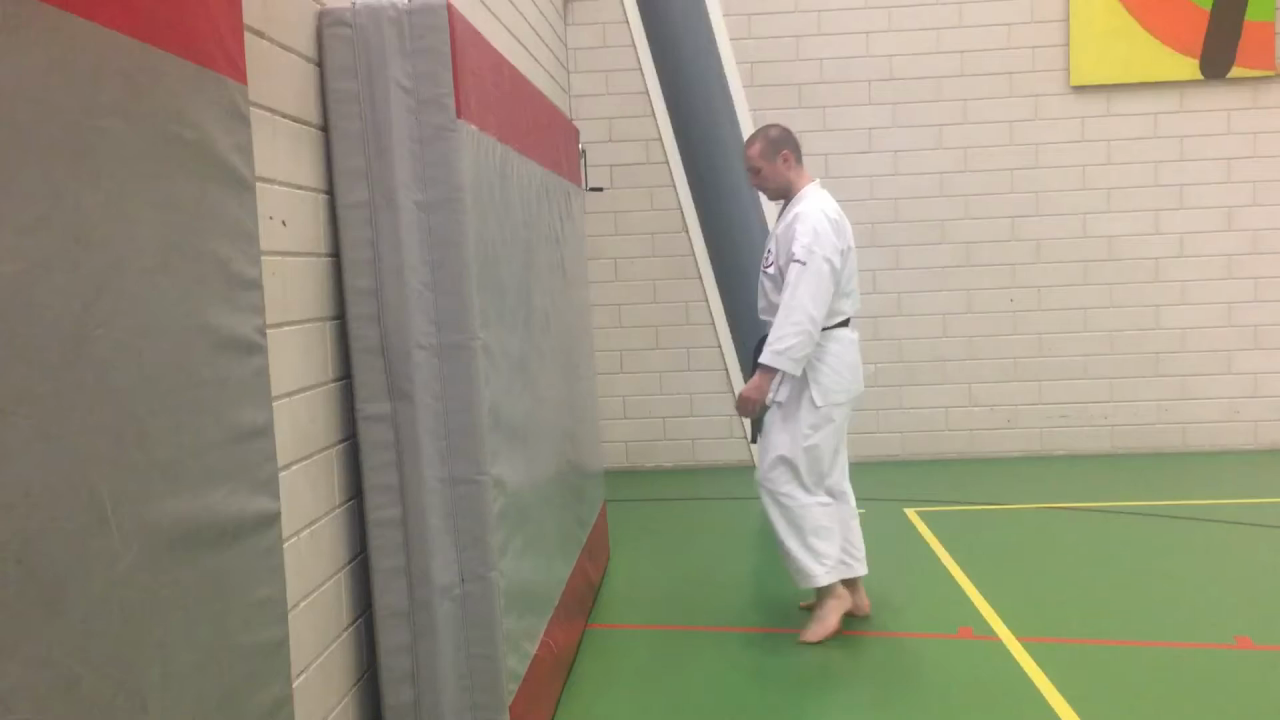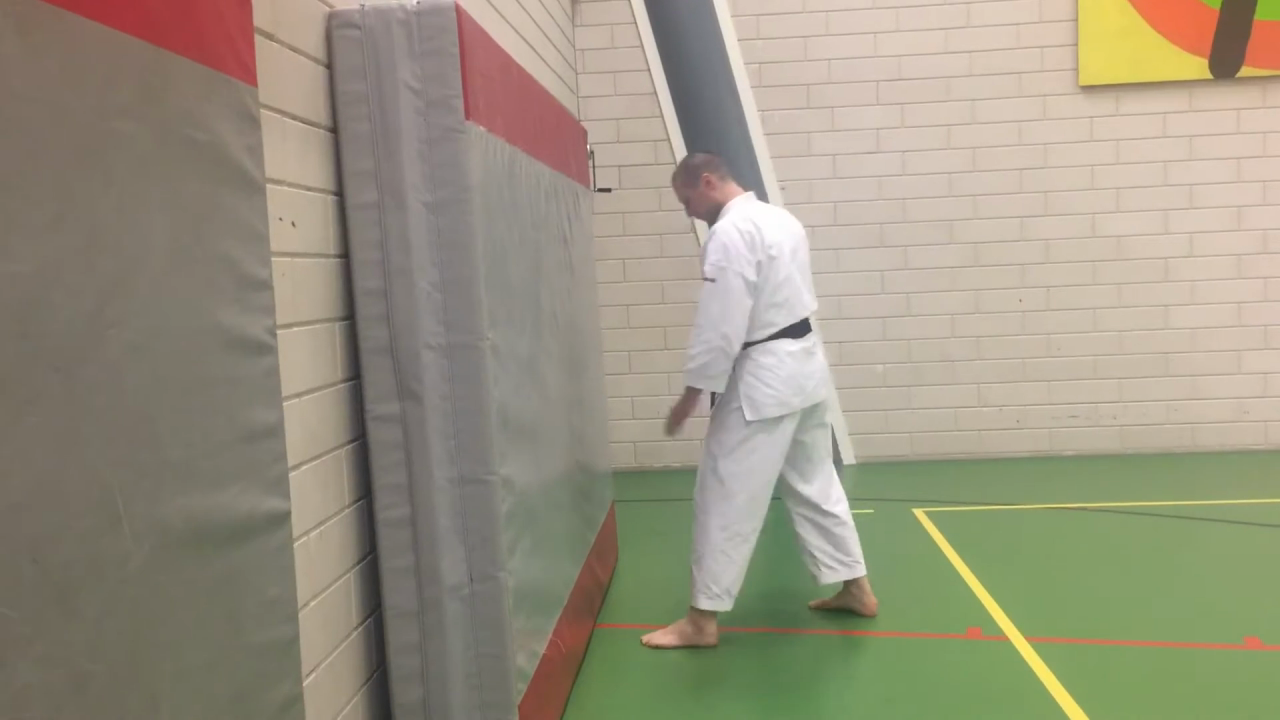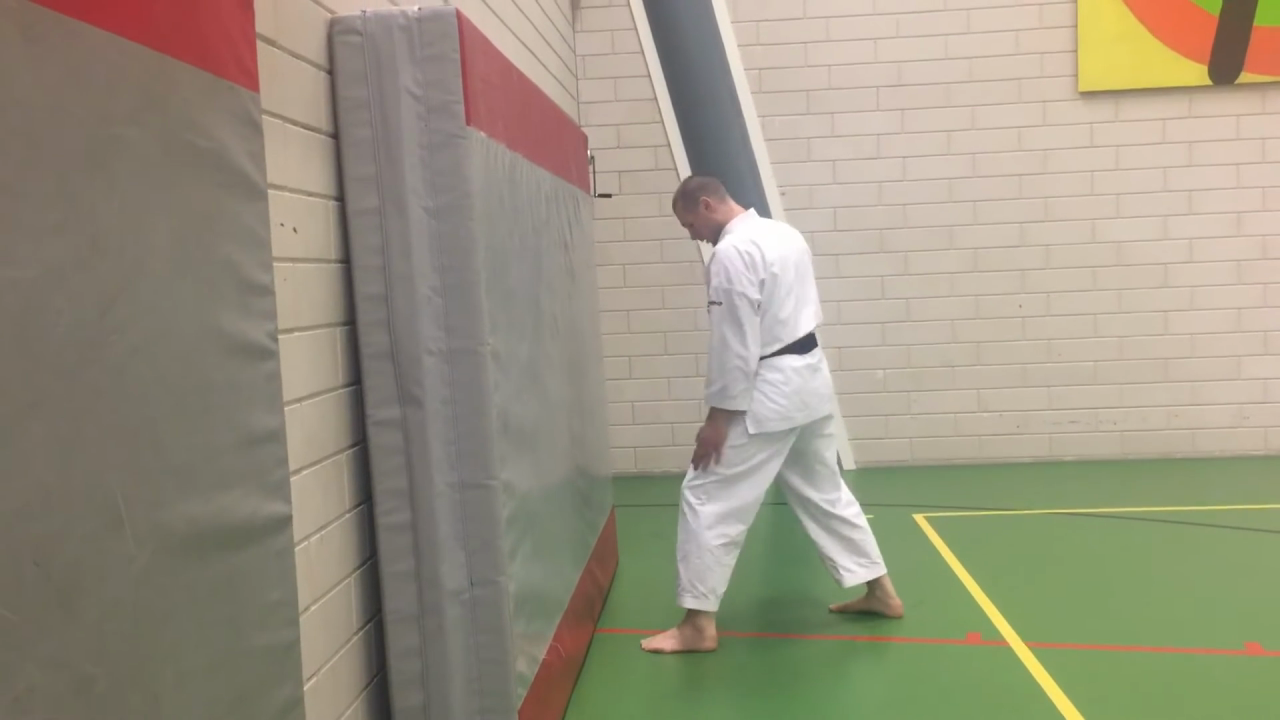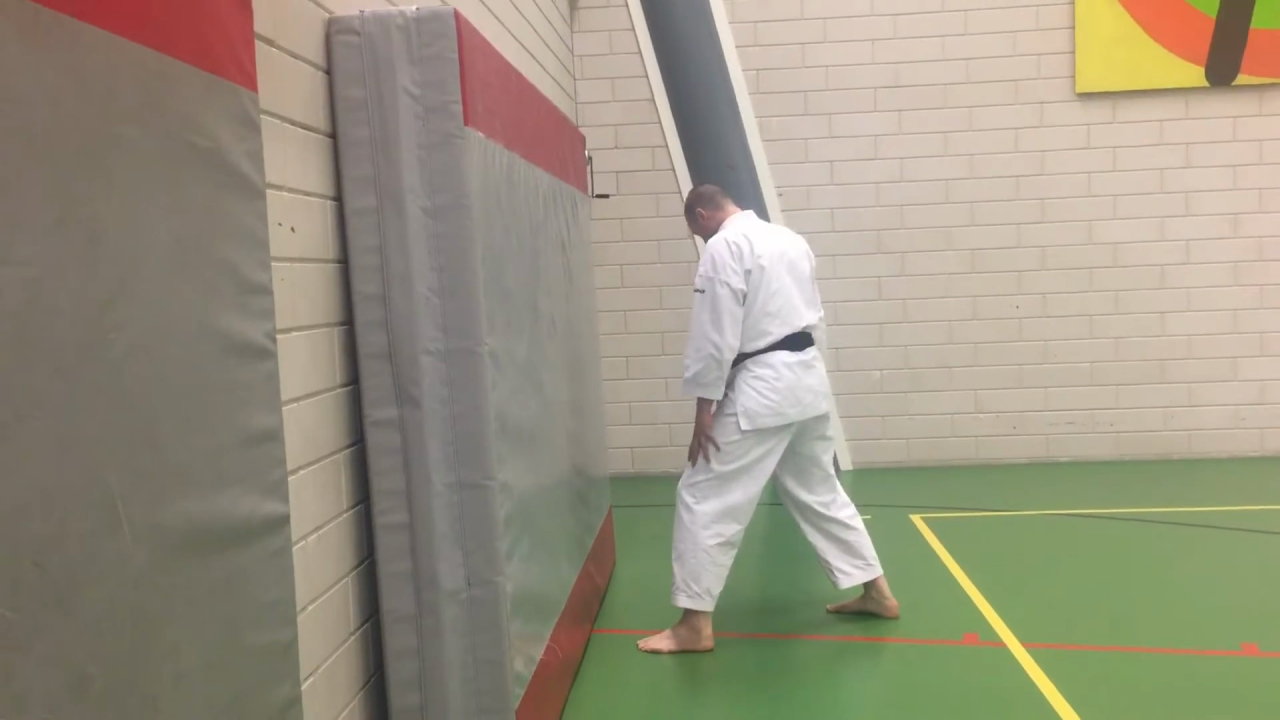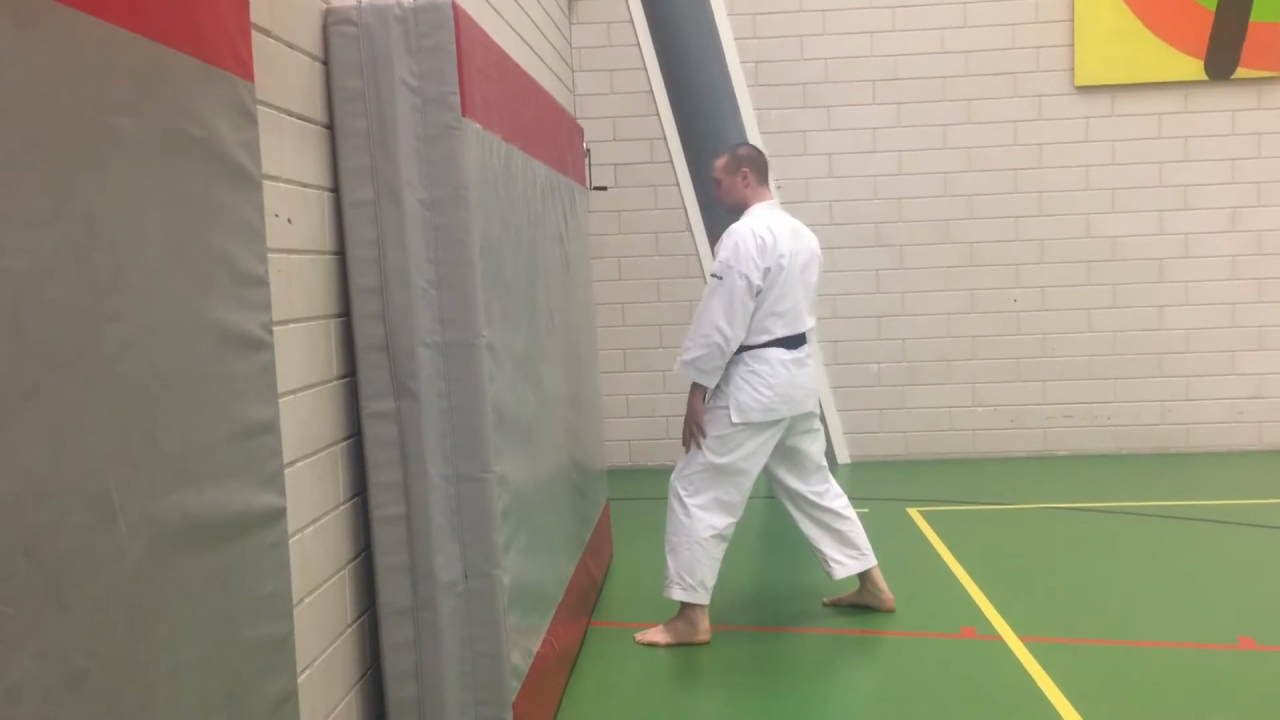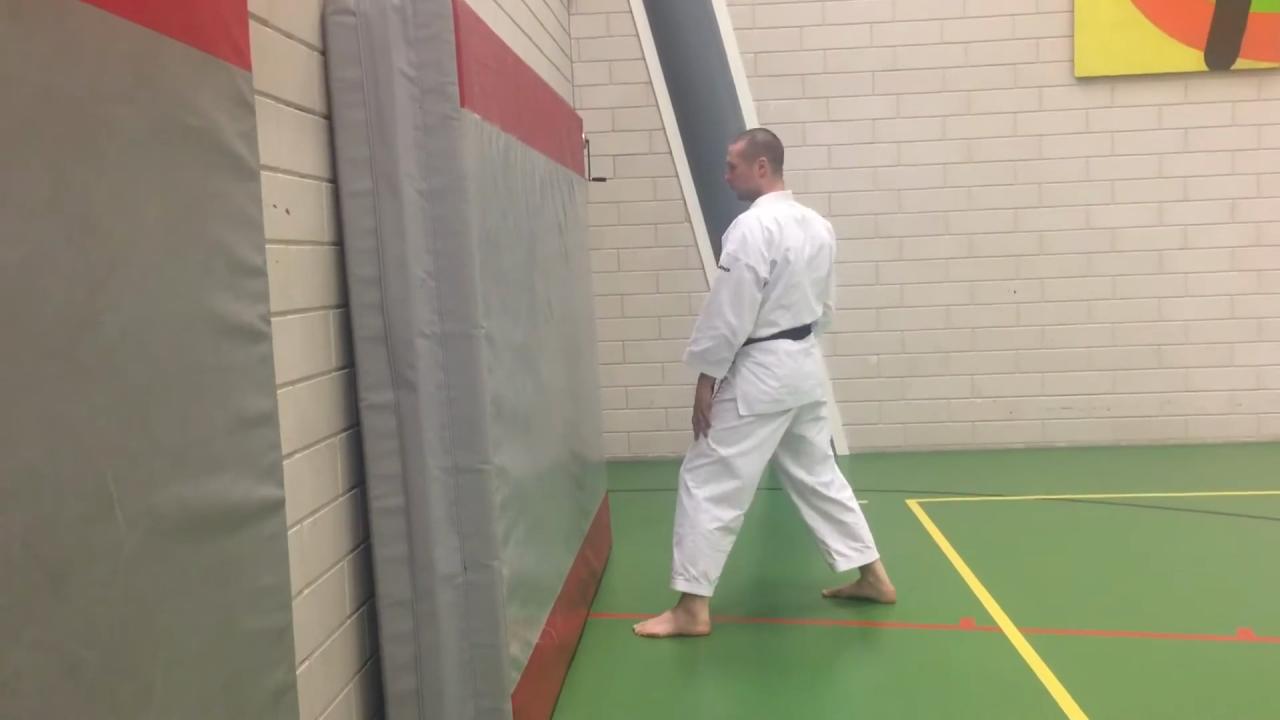
dt=0.5s
person 1, frame 1
left shoulder: (811, 218)
right shoulder: (808, 211)
left elbow: (803, 308)
left wrist: (763, 376)
right wrist: (772, 372)
left hip: (814, 366)
right hip: (819, 362)
left knee: (785, 477)
right knee: (826, 479)
left ankle: (830, 588)
right ankle: (851, 585)
person 1, frame 2
left shoulder: (730, 234)
right shoulder: (781, 219)
left elbow: (719, 327)
left wrist: (692, 394)
left hip: (765, 375)
right hip: (804, 363)
left knee: (724, 493)
right knee: (814, 483)
left ankle: (702, 619)
right ankle: (855, 588)
person 1, frame 3
left shoulder: (732, 253)
right shoulder: (786, 235)
left elbow: (735, 347)
left wrist: (718, 420)
left hip: (769, 390)
right hip: (809, 377)
left knee: (709, 499)
right knee: (825, 491)
left ankle: (698, 623)
right ankle: (880, 591)
person 1, frame 4
left shoulder: (723, 246)
right shoulder: (790, 239)
left elbow: (714, 336)
left wrist: (704, 409)
left hip: (761, 387)
right hip: (808, 377)
left knee: (704, 499)
right knee: (820, 491)
left ankle: (695, 623)
right ankle: (876, 591)
person 1, frame 5
left shoulder: (745, 235)
right shoulder: (802, 235)
left elbow: (719, 323)
left wrist: (697, 394)
left hip: (752, 382)
right hip: (795, 375)
left knee: (698, 491)
right knee: (812, 484)
left ankle: (691, 617)
right ankle: (872, 584)
person 1, frame 6
left shoulder: (752, 227)
right shoulder: (817, 225)
left elbow: (727, 314)
left wrist: (705, 382)
left hip: (759, 374)
right hip: (804, 367)
left knee: (707, 484)
right knee: (819, 477)
left ankle: (692, 607)
right ankle: (872, 576)
